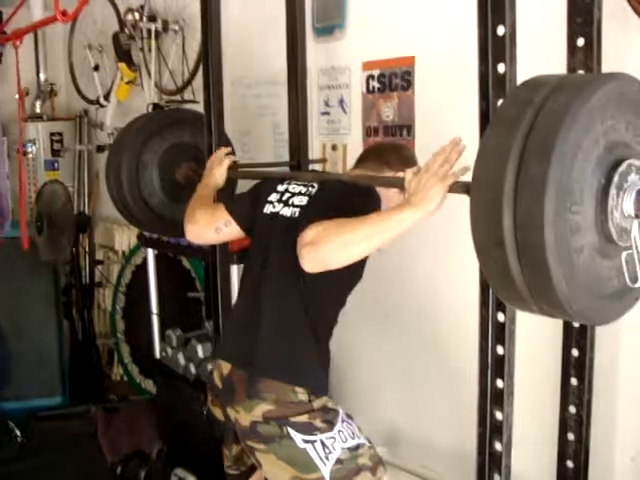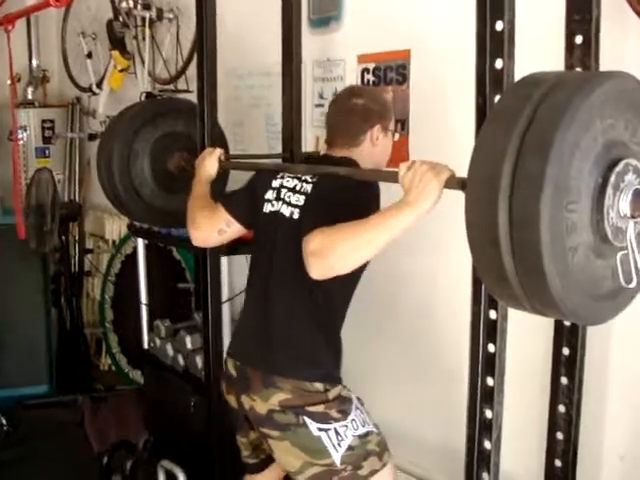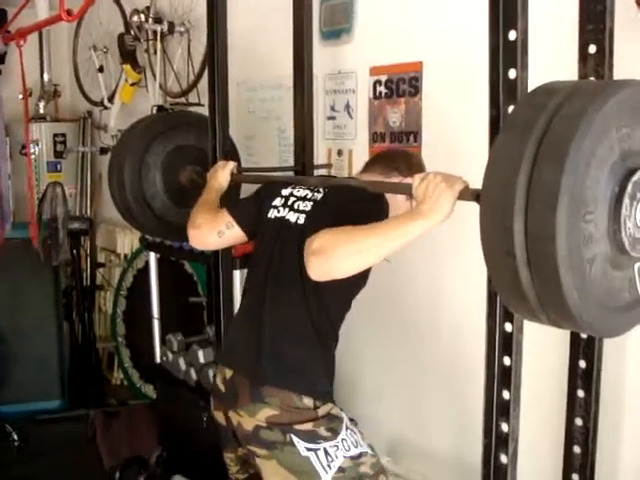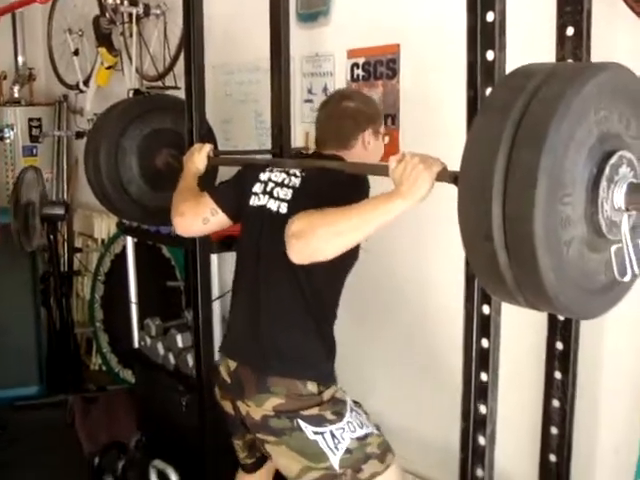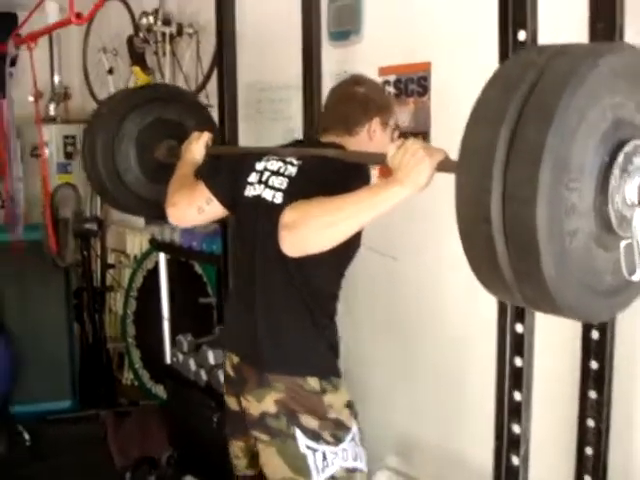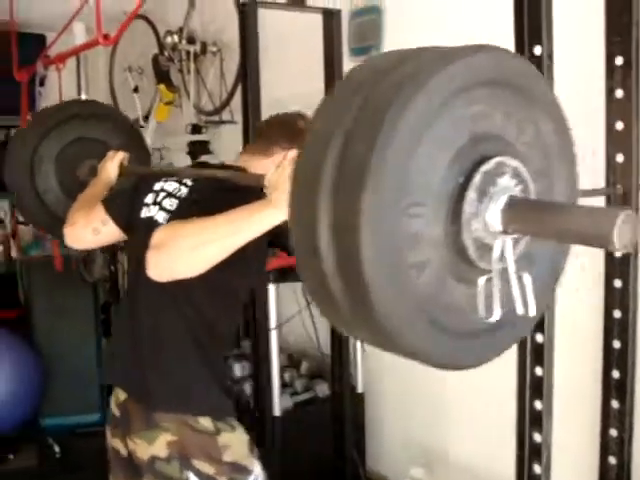
dt=0.7s
person 1, frame 1
left shoulder: (282, 187)
right shoulder: (360, 198)
left elbow: (198, 227)
right elbow: (315, 249)
left wrist: (210, 181)
right wrist: (414, 207)
left hip: (228, 376)
right hip: (281, 394)
person 1, frame 2
left shoulder: (277, 178)
right shoulder: (354, 187)
left elbow: (203, 231)
right elbow: (321, 257)
left wrist: (203, 176)
right wrist: (412, 205)
left hip: (243, 369)
right hip: (296, 385)
person 1, frame 3
left shoulder: (285, 190)
right shoulder: (368, 204)
left elbow: (202, 232)
right elbow: (323, 258)
left wrist: (215, 186)
right wrist: (423, 216)
left hip: (232, 383)
right hip: (287, 401)
person 1, frame 4
left shoulder: (264, 173)
right shoulder: (345, 183)
left elbow: (187, 218)
right elbow: (303, 242)
left wrist: (191, 170)
right wrist: (402, 196)
left hip: (234, 370)
right hip: (288, 387)
person 1, frame 5
left shoulder: (260, 161)
right shoulder: (344, 172)
left elbow: (180, 209)
right elbow: (297, 233)
left wrist: (190, 159)
right wrist: (400, 184)
left hip: (242, 364)
right hip: (294, 381)
person 1, frame 6
left shoulder: (165, 182)
right shoulder: (241, 199)
left elbow: (78, 231)
right elbow: (166, 258)
left wrist: (104, 179)
right wrist: (274, 207)
left hip: (129, 401)
right hip: (184, 419)
